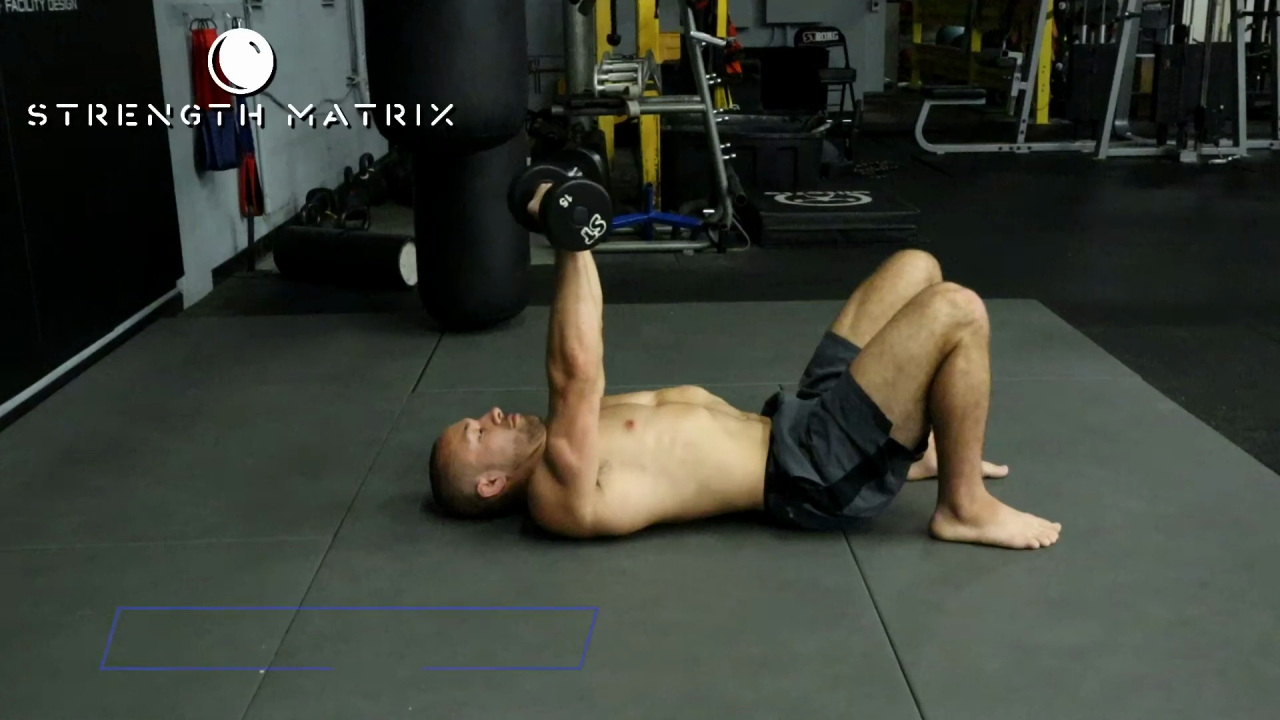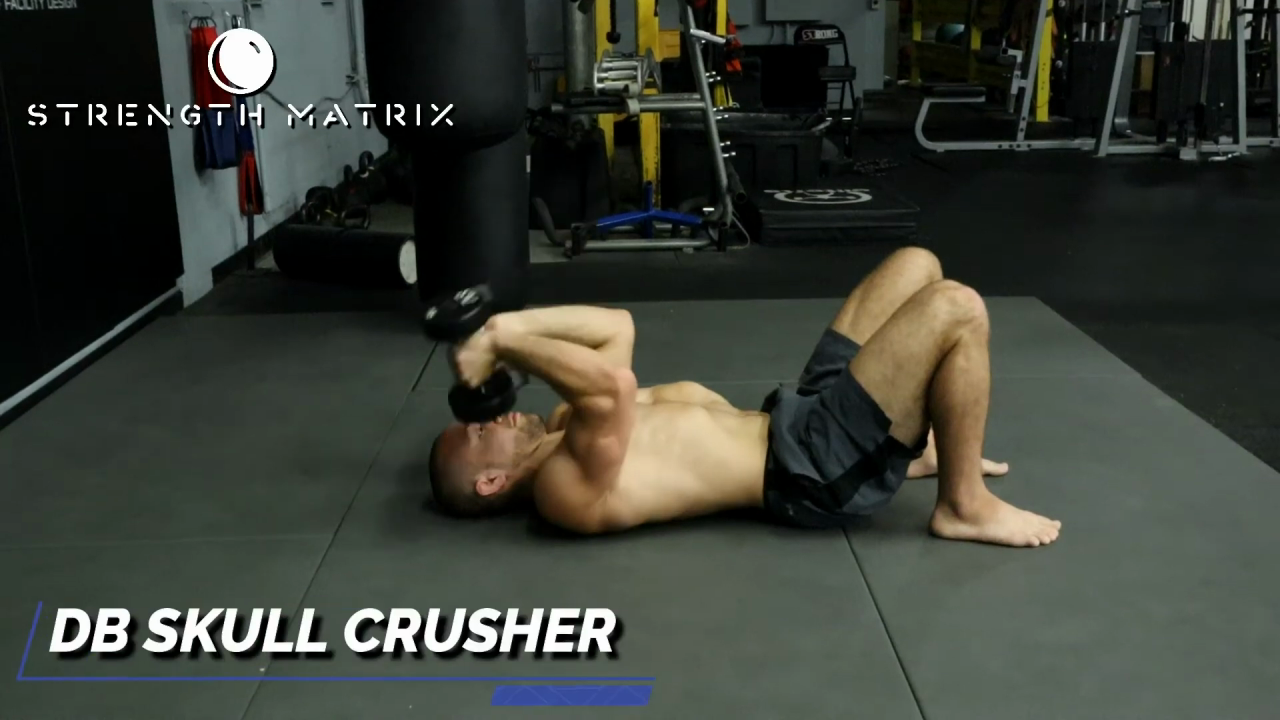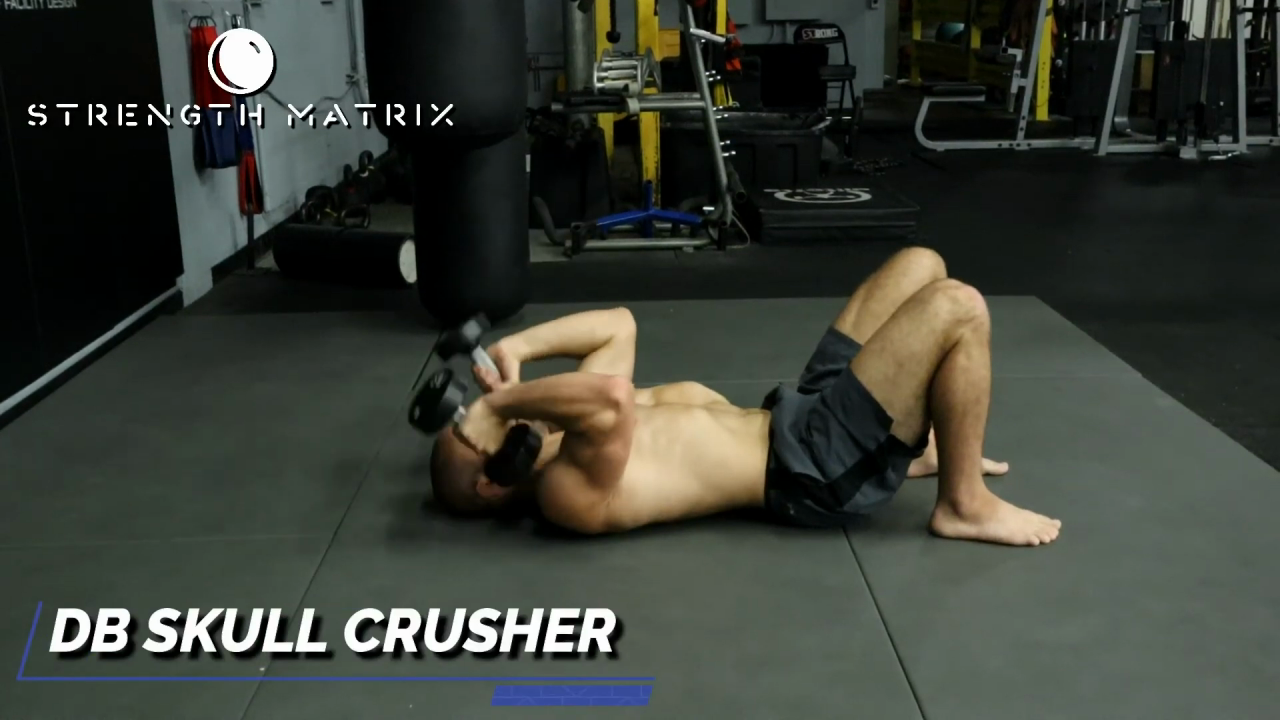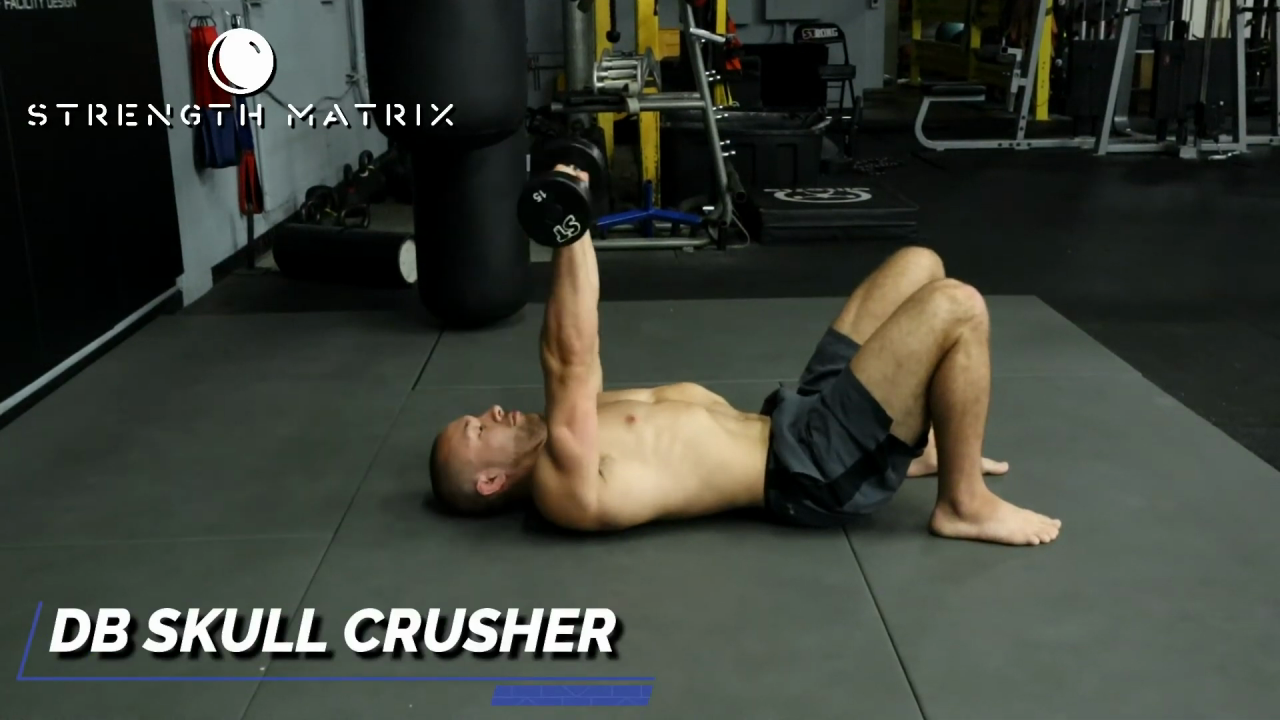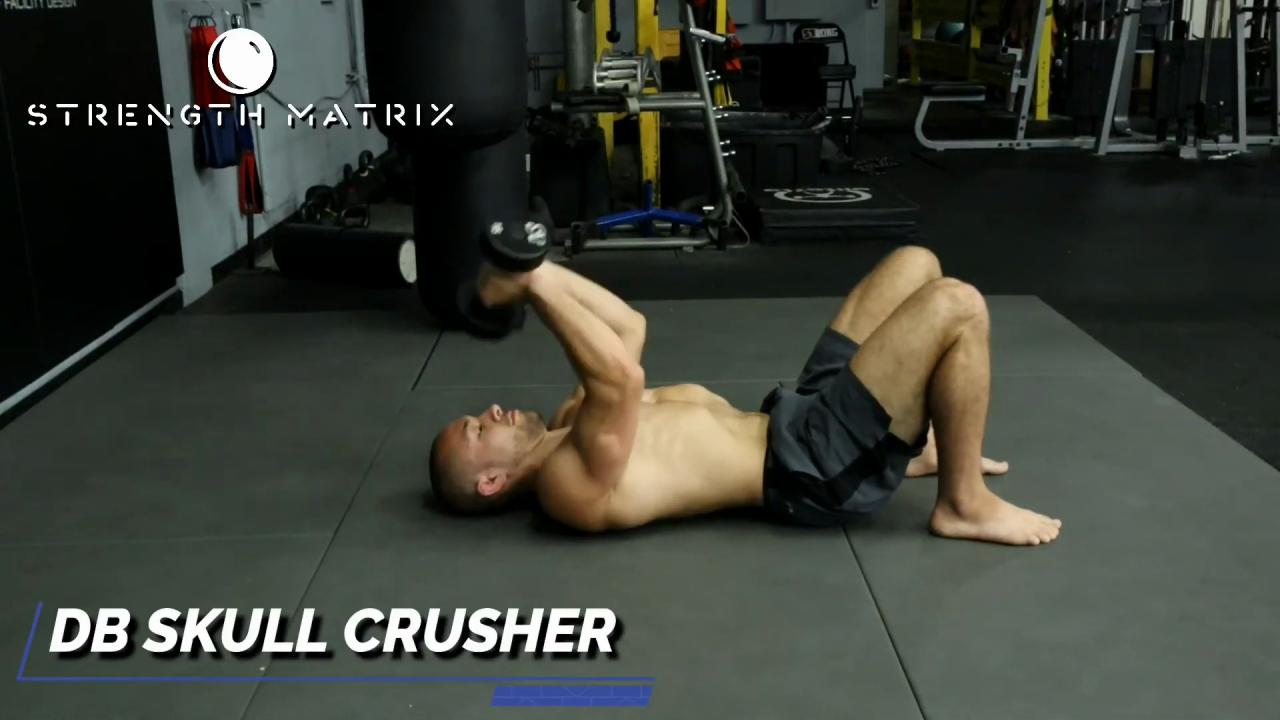
dt=1s
person 1, frame 1
left shoulder: (559, 439)
right shoulder: (561, 496)
right elbow: (578, 373)
right wrist: (572, 246)
left hip: (794, 420)
right hip: (818, 469)
left knee: (916, 265)
right knee: (957, 310)
left ankle: (919, 449)
right ankle: (964, 506)
person 1, frame 2
left shoulder: (564, 431)
right shoulder: (567, 489)
left elbow: (618, 328)
right elbow: (616, 385)
left wrist: (508, 328)
right wrist: (503, 340)
left hip: (796, 416)
right hip: (818, 469)
left knee: (916, 264)
right knee: (956, 308)
left ankle: (919, 446)
right ankle: (965, 506)
person 1, frame 3
left shoulder: (566, 436)
right shoulder: (570, 493)
left elbow: (620, 326)
right elbow: (612, 394)
left wrist: (516, 346)
right wrist: (503, 399)
left hip: (798, 414)
right hip: (818, 467)
left knee: (921, 264)
right knee: (958, 307)
left ankle: (919, 446)
right ankle: (965, 504)
person 1, frame 4
left shoulder: (561, 439)
right shoulder: (565, 487)
right elbow: (569, 359)
left hip: (794, 417)
right hip: (817, 466)
left knee: (919, 264)
right knee: (957, 306)
left ankle: (920, 444)
right ankle: (964, 504)
person 1, frame 5
left shoulder: (568, 429)
right shoulder: (572, 486)
left elbow: (628, 328)
right elbow: (622, 377)
left wrist: (538, 273)
right wrist: (534, 284)
left hip: (796, 416)
right hip: (816, 467)
left knee: (915, 264)
right knee: (956, 306)
left ankle: (918, 448)
right ankle: (965, 505)
